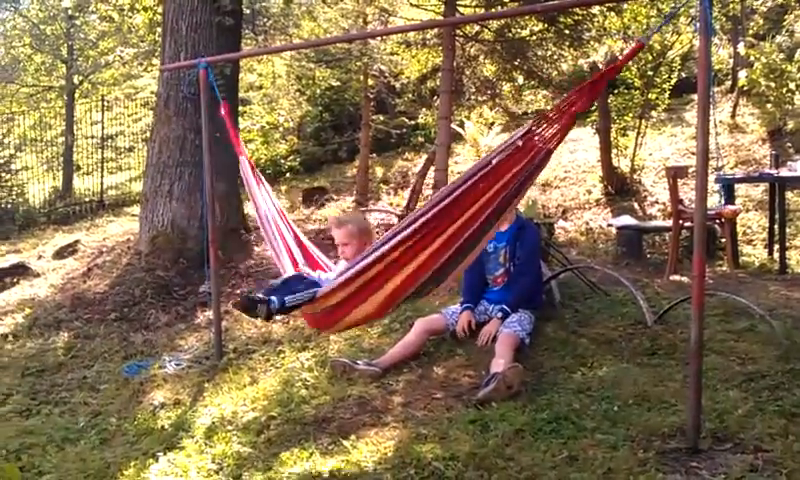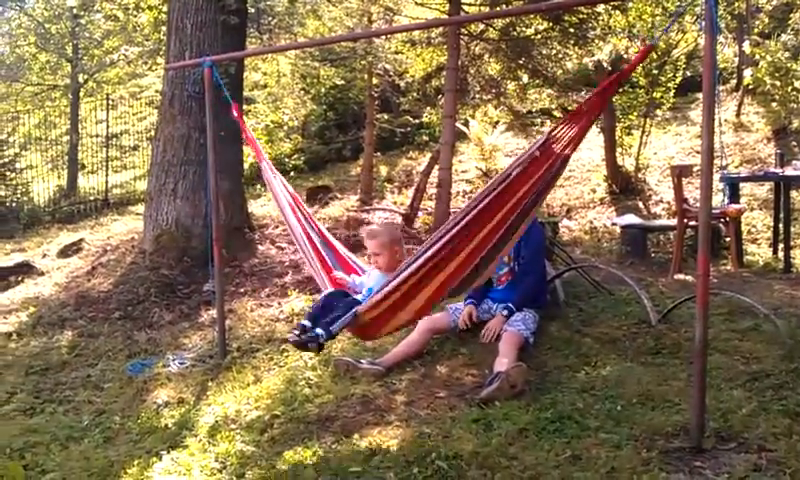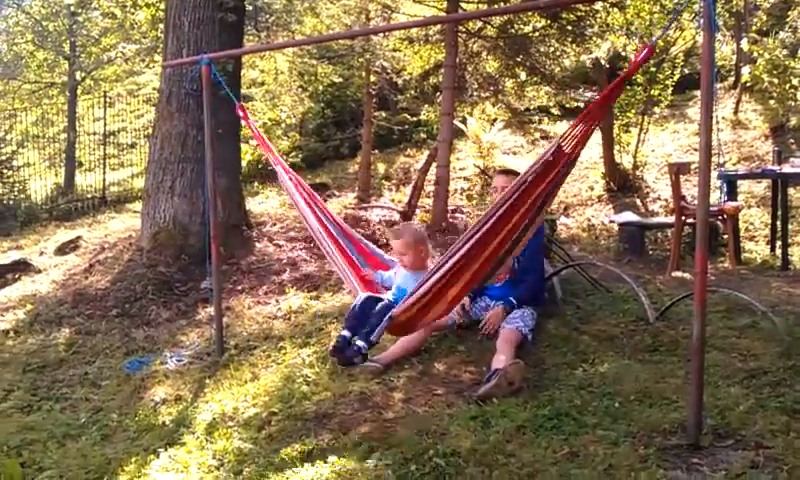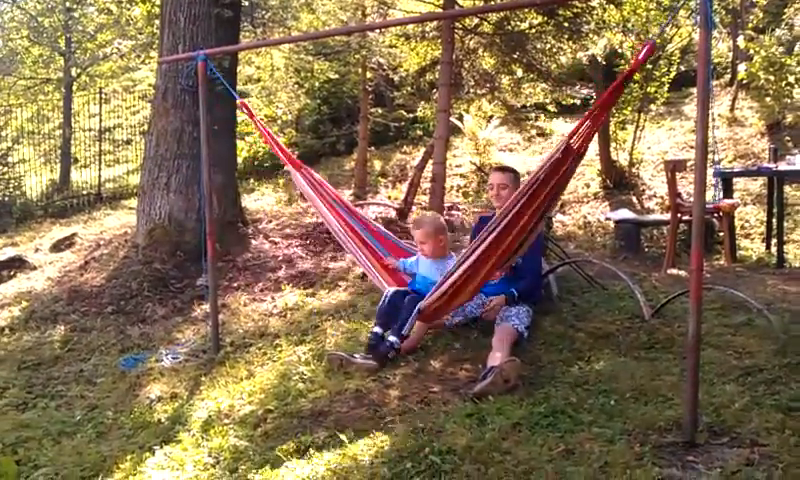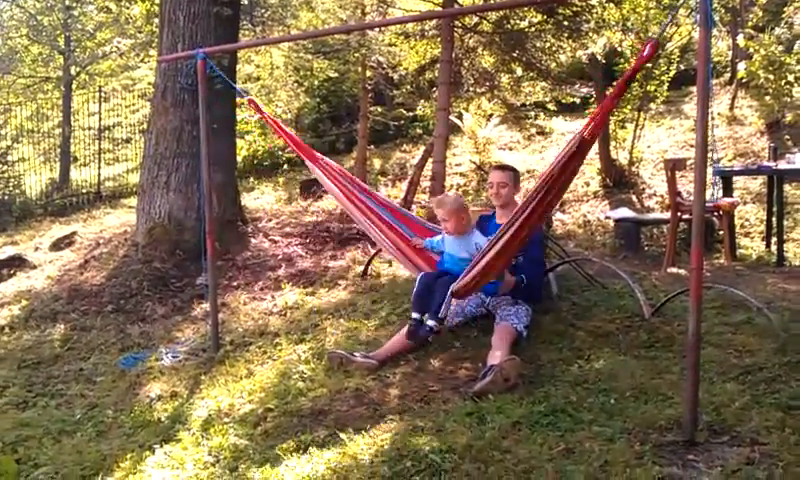
dt=0.1s
person 1, frame 1
left shoulder: (528, 232)
left elbow: (528, 278)
right elbow: (473, 272)
left wrist: (500, 316)
right wrist: (467, 308)
left hip: (517, 306)
right hip: (484, 301)
left knee: (506, 340)
right knee: (424, 324)
left ankle: (498, 380)
right ankle: (376, 366)
person 1, frame 2
left shoulder: (533, 231)
left elbow: (533, 277)
left wrist: (505, 313)
right wrist: (471, 303)
left hip: (518, 306)
right hip: (487, 301)
left knee: (510, 340)
right knee: (428, 323)
left ankle: (502, 380)
right ankle: (378, 365)
person 1, frame 3
left shoulder: (532, 229)
left elbow: (532, 275)
left wrist: (505, 307)
right wrist: (467, 296)
left hip: (517, 302)
right hip: (483, 297)
left knee: (507, 340)
left ankle: (499, 377)
right ankle: (378, 362)
person 1, frame 4
right shoulder: (482, 224)
left elbow: (532, 274)
left wrist: (506, 297)
left hip: (516, 299)
right hip: (480, 295)
left knee: (502, 339)
left ankle: (496, 375)
person 1, frame 5
right shoulder: (483, 223)
left elbow: (537, 272)
left wrist: (515, 281)
left hip: (516, 298)
right hip: (481, 292)
left knee: (503, 337)
left ankle: (495, 374)
right ankle: (373, 359)
person 2, frame 1
right shoulder: (343, 263)
right wrist: (314, 275)
left knee: (312, 288)
right knee: (297, 278)
left ankle: (267, 307)
right ankle: (259, 301)
person 2, frame 2
right shoulder: (375, 271)
right wrist: (349, 281)
left knee: (349, 305)
right knee: (334, 295)
left ankle: (318, 338)
right ankle: (304, 329)
person 2, frame 3
right shoulder: (401, 268)
right wrist: (377, 276)
left knee: (384, 311)
right knee: (365, 301)
left ankle: (359, 349)
right ankle: (344, 339)
person 2, frame 4
left shoulder: (450, 264)
right shoulder: (421, 257)
right wrist: (399, 264)
right hip: (415, 293)
left knee: (412, 304)
right knee: (392, 294)
left ankle: (392, 344)
right ankle: (376, 335)
person 2, frame 5
left shoulder: (477, 240)
right shoulder: (447, 234)
right wrist: (425, 243)
left hip: (462, 277)
right hip: (443, 270)
left knee: (444, 285)
right knee: (425, 278)
left ankle: (431, 325)
right ankle: (416, 319)
